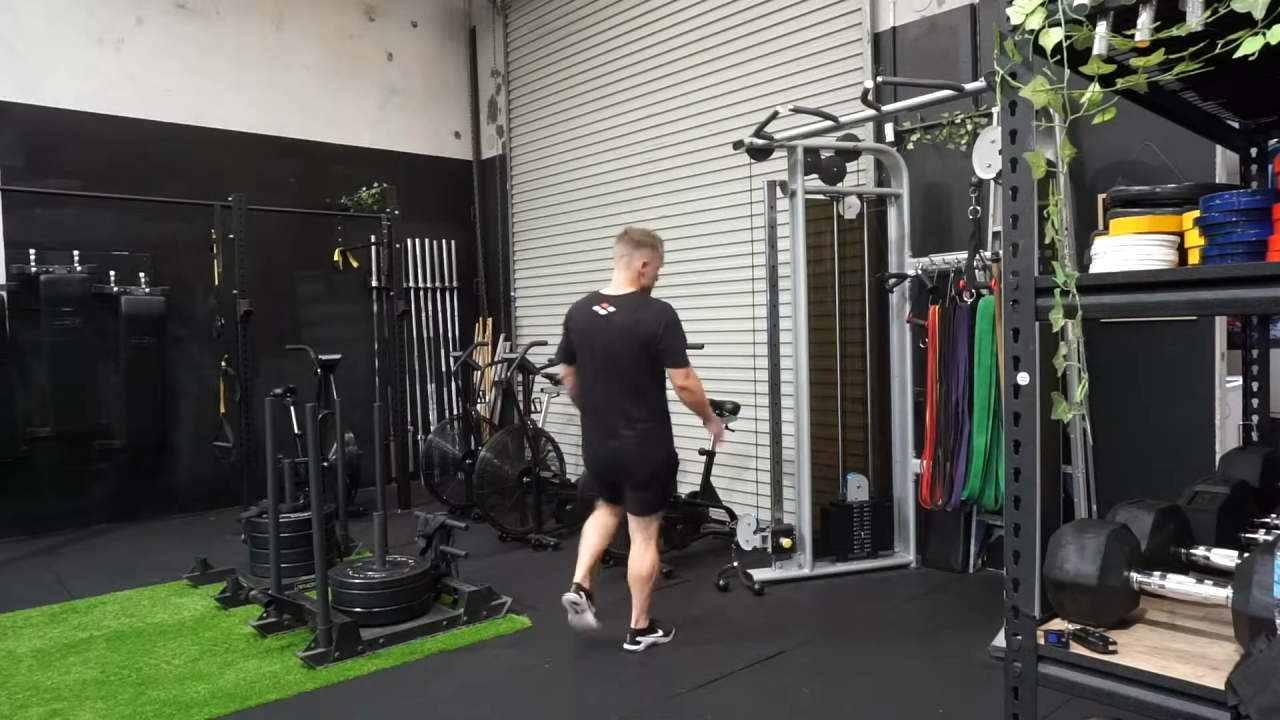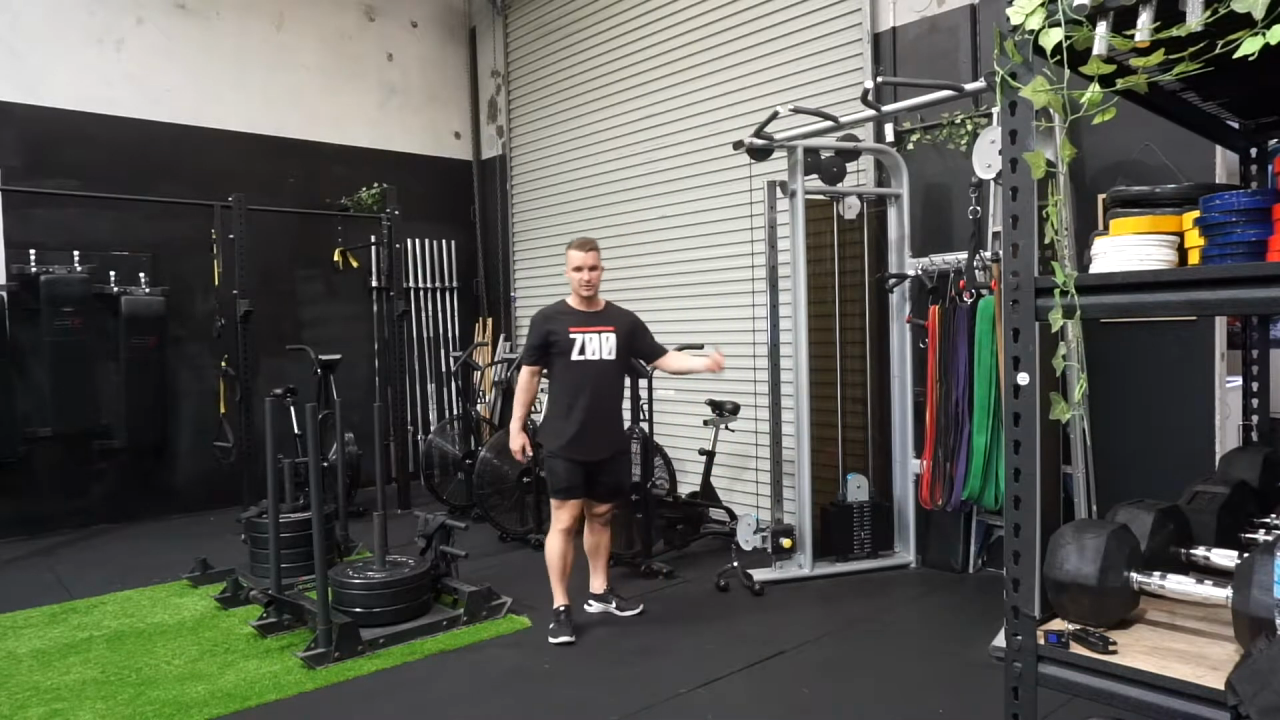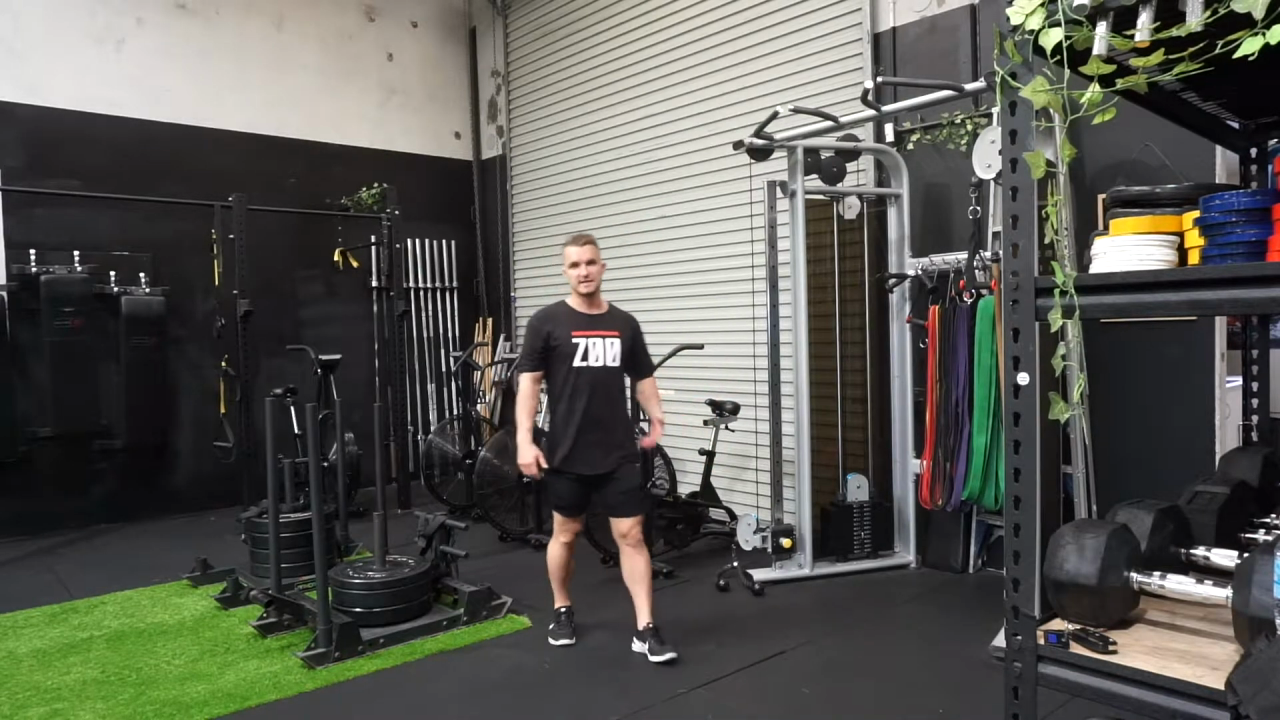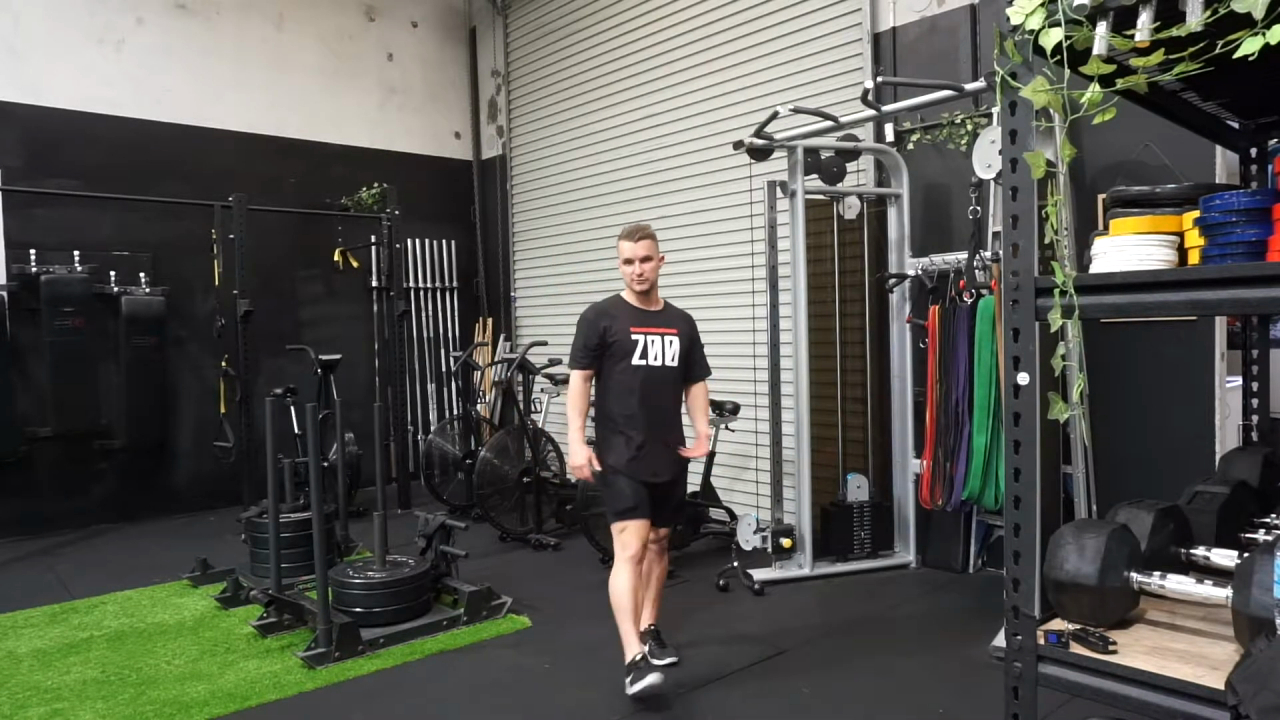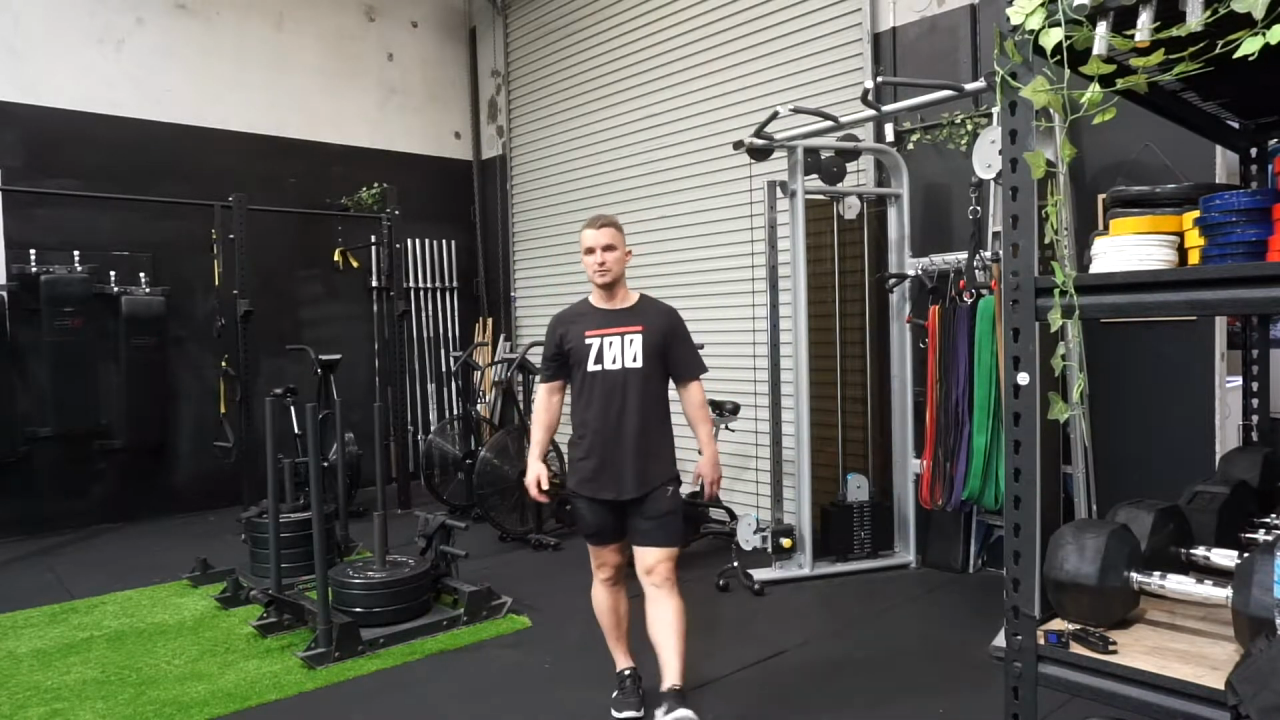
dt=1s
person 1, frame 1
left shoulder: (578, 313)
right shoulder: (658, 314)
left elbow: (567, 374)
right elbow: (683, 380)
right wrist: (711, 419)
left hip: (598, 444)
right hip: (647, 447)
left knee: (608, 510)
right knee: (645, 536)
left ankle: (579, 586)
right ankle: (640, 627)
person 1, frame 2
left shoulder: (625, 320)
right shoulder: (548, 319)
left elbow: (662, 359)
right elbow: (529, 374)
left wrist: (702, 362)
right wrist: (517, 426)
left hip: (611, 442)
right hip: (565, 442)
left knee: (601, 516)
right knee: (564, 522)
left ankle: (600, 592)
right ankle: (560, 608)
person 1, frame 3
left shoulder: (625, 324)
right shoulder: (547, 322)
left elbow: (643, 377)
right elbow: (529, 382)
left wrist: (656, 418)
right wrist: (525, 440)
left hip: (619, 453)
right hip: (568, 453)
left knee: (631, 536)
right knee: (566, 533)
left ankle: (645, 629)
right ankle: (562, 611)
person 1, frame 4
left shoulder: (682, 322)
right shoulder: (601, 317)
left elbow: (695, 383)
right elbow: (580, 380)
left wrist: (701, 430)
right wrist: (577, 441)
left hip: (670, 457)
right hip: (621, 457)
left knee: (658, 543)
right knee: (630, 551)
left ankle: (649, 629)
right ankle: (634, 659)
person 1, frame 5
left shoulder: (662, 318)
right shoulder: (566, 324)
left elbow: (690, 386)
right elbow: (550, 393)
left wrist: (708, 450)
right wrist: (536, 457)
left hip: (653, 474)
right hip: (592, 475)
left knee: (658, 575)
right knee: (607, 573)
right ankle: (625, 673)
